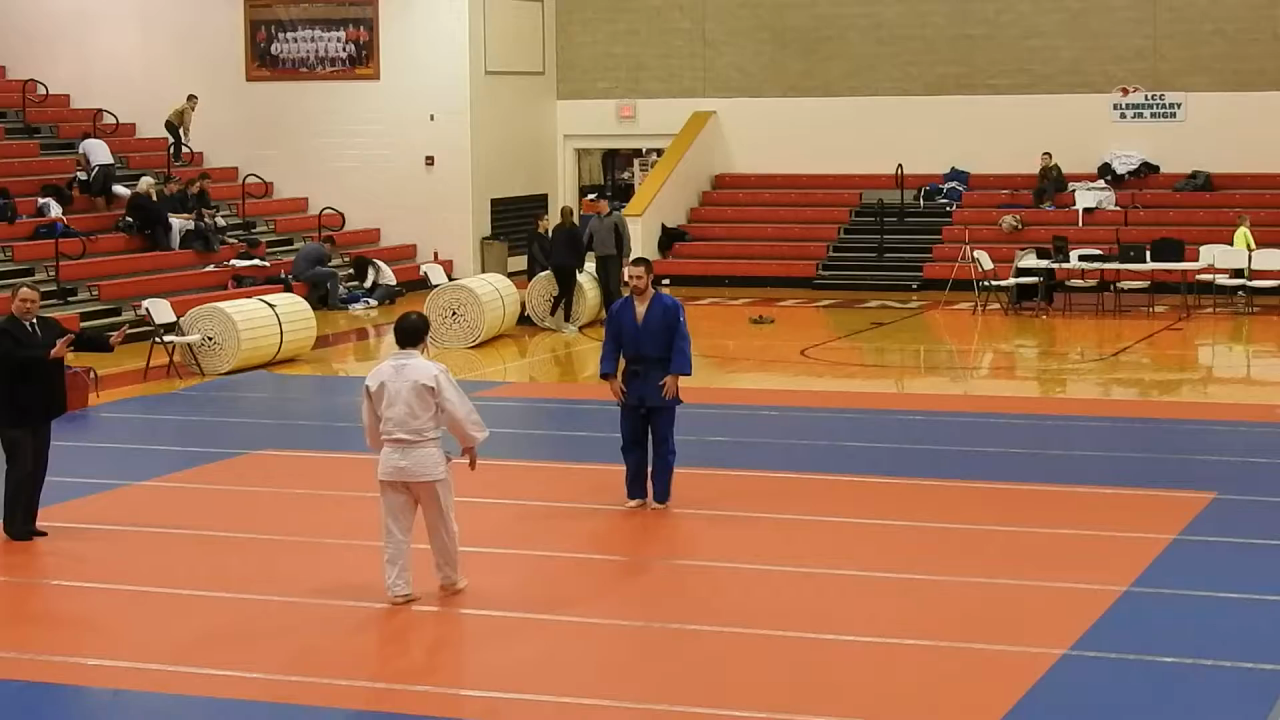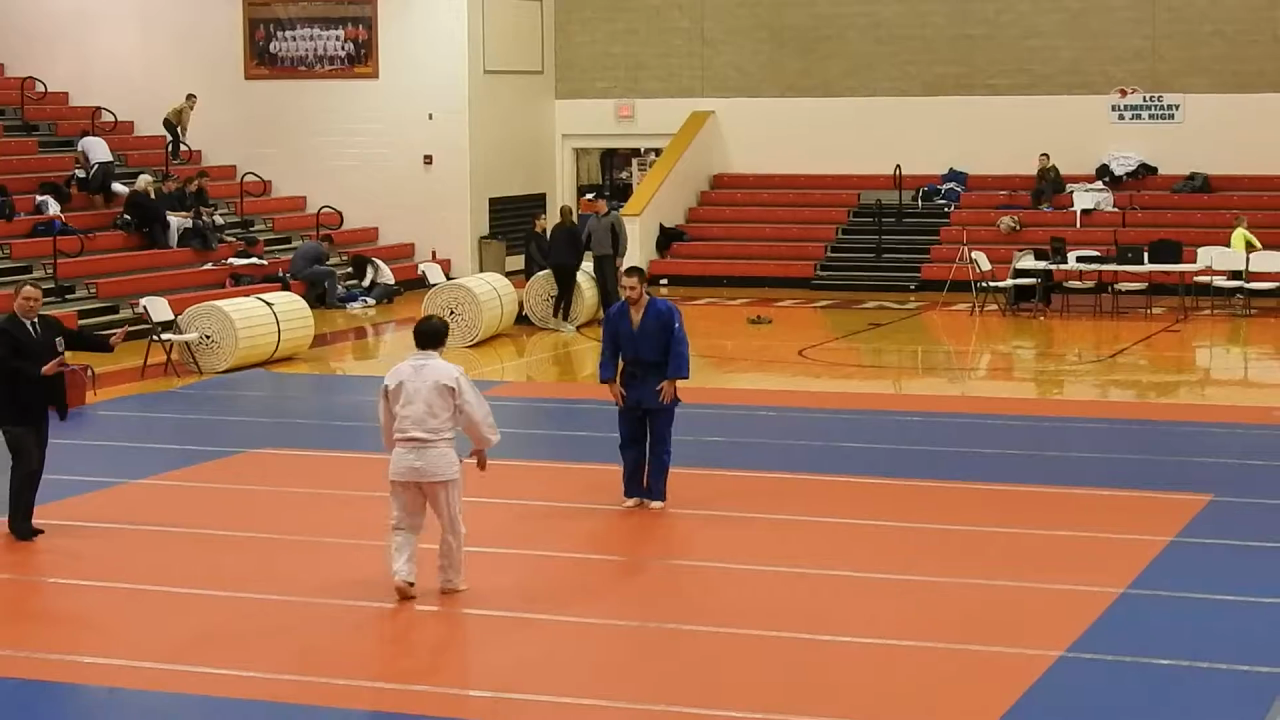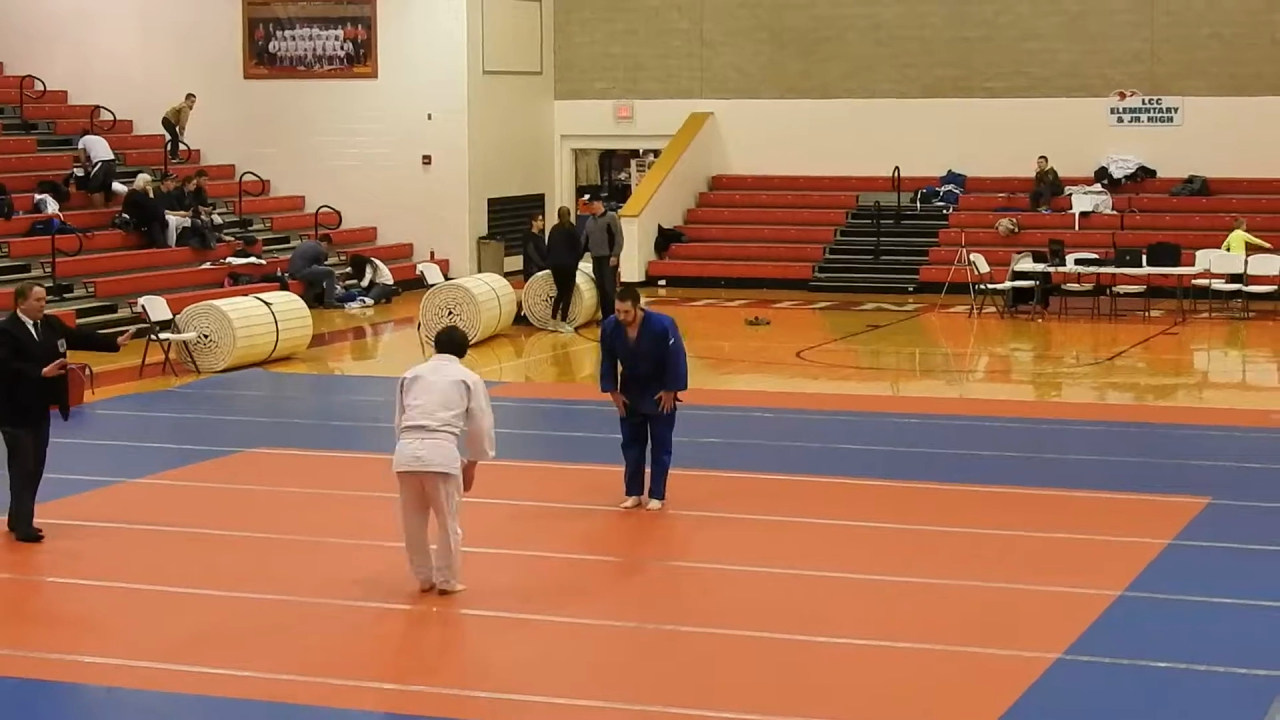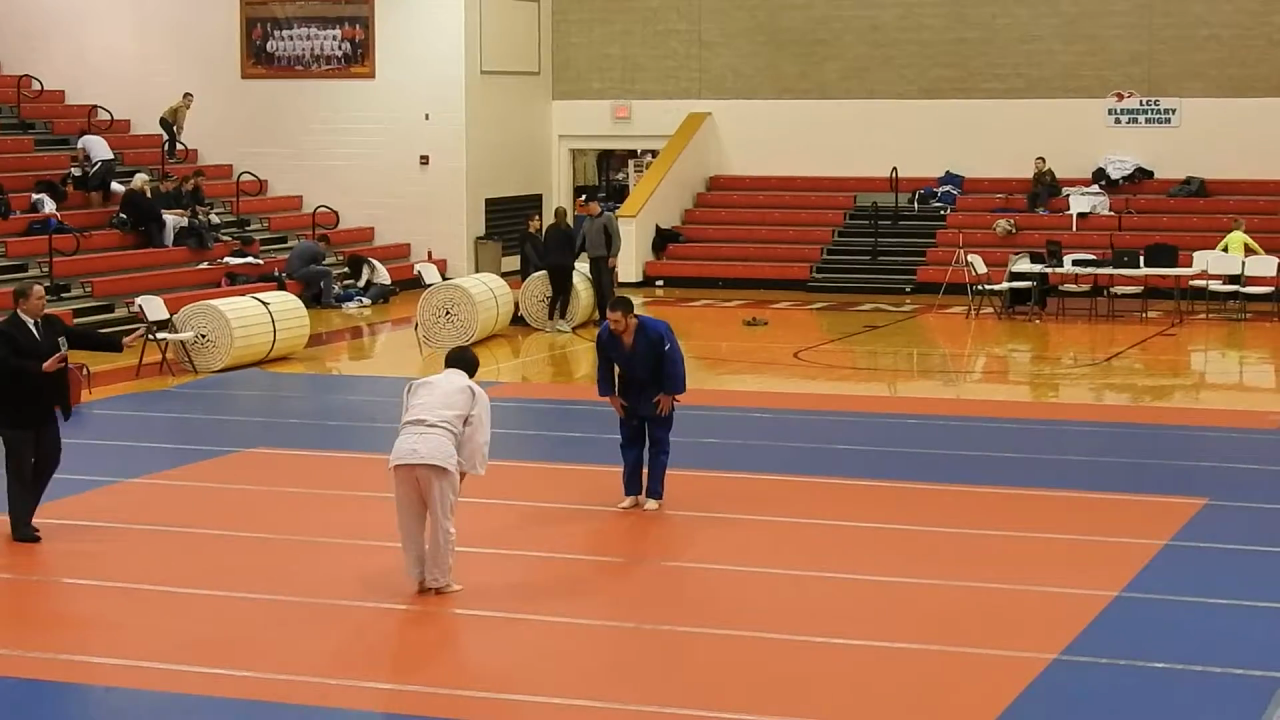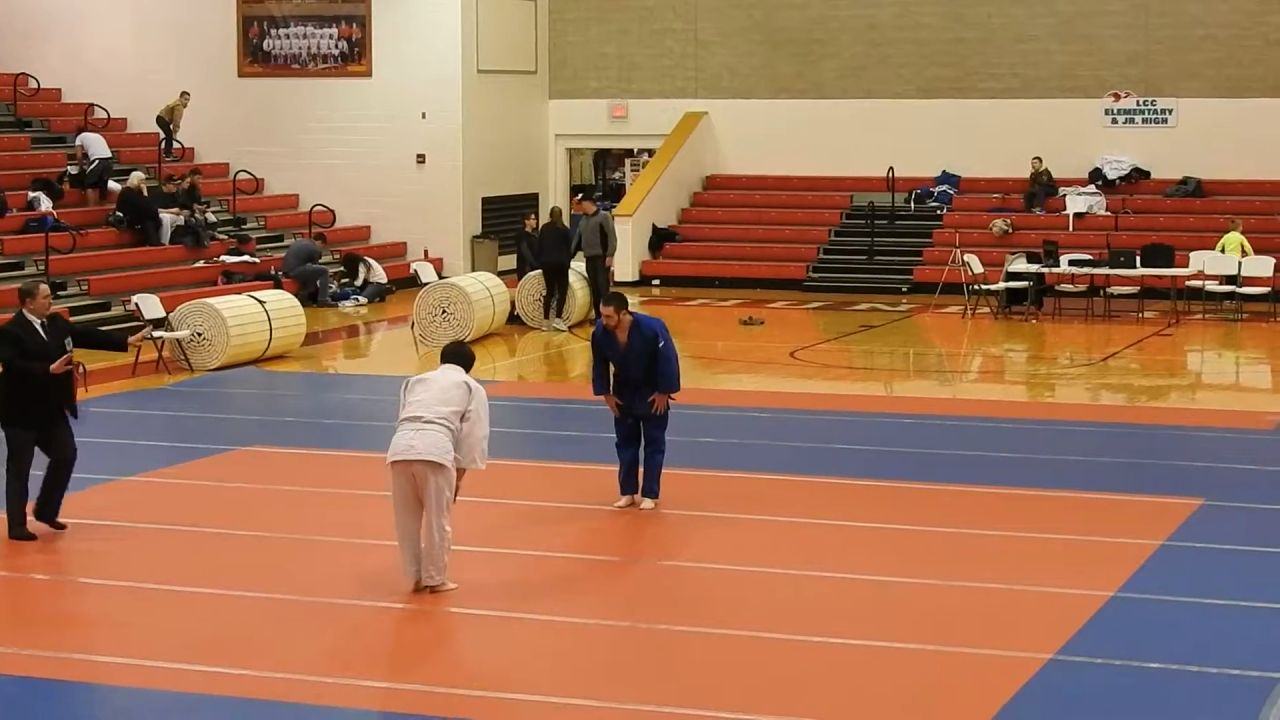
dt=0.2s
person 1, frame 1
left shoulder: (376, 375)
right shoulder: (433, 372)
left elbow: (370, 424)
right elbow: (457, 413)
right wrist: (470, 445)
left hip: (391, 460)
right hip: (426, 458)
left knee: (395, 529)
right knee: (442, 525)
left ankle: (399, 588)
right ankle: (450, 580)
person 1, frame 2
left shoulder: (394, 374)
right shoulder: (451, 374)
left elbow: (386, 422)
right elbow: (475, 414)
right wrist: (481, 447)
left hip: (403, 458)
right hip: (439, 458)
left knee: (403, 524)
right knee: (450, 524)
left ankle: (403, 576)
right ankle: (450, 580)
person 1, frame 3
left shoulder: (411, 374)
right shoulder: (470, 379)
right elbow: (480, 425)
right wrist: (472, 464)
left hip: (406, 450)
right hip: (442, 453)
left knee: (413, 522)
right knee: (448, 522)
left ankle: (424, 577)
right ankle: (446, 581)
person 1, frame 4
left shoulder: (419, 383)
right shoulder: (476, 392)
right elbow: (476, 439)
right wrist: (460, 476)
left hip: (404, 448)
right hip: (438, 451)
left knee: (410, 522)
right knee: (441, 522)
left ankle: (421, 578)
right ankle: (440, 581)
person 1, frame 5
left shoulder: (416, 379)
right shoulder: (472, 387)
right elbow: (474, 434)
right wrist: (460, 473)
left hip: (401, 445)
right hip: (435, 447)
left knee: (406, 519)
right knee: (437, 520)
left ankle: (417, 577)
right ankle: (434, 579)
person 2, frame 1
left shoulder: (49, 325)
left elbow: (78, 339)
left wrist: (108, 342)
right wrist: (50, 355)
left hip: (40, 411)
left knee: (38, 468)
right knee: (21, 467)
left ankle: (27, 522)
person 2, frame 2
left shoulder: (49, 324)
left elbow: (76, 338)
left wrist: (108, 343)
right wrist: (41, 371)
left hip: (38, 409)
left knee: (35, 466)
right knee: (25, 466)
left ankle: (21, 520)
person 2, frame 3
left shoulder: (51, 324)
left elbow: (79, 338)
left wrist: (115, 342)
right wrist: (41, 373)
left hip: (39, 409)
left knee: (35, 466)
right knee: (22, 467)
right ankle: (22, 525)
person 2, frame 4
left shoulder: (51, 323)
left elbow: (81, 337)
left wrist: (120, 343)
right wrist: (41, 368)
left hip: (44, 409)
left knee: (49, 459)
left ankle: (23, 514)
person 2, frame 5
left shoulder: (56, 323)
left elbow: (88, 336)
left wrist: (126, 341)
right wrist: (49, 370)
left hip: (51, 409)
left knee: (65, 456)
left ankle: (45, 509)
person 3, frame 1
left shoulder: (670, 307)
right shoulder: (618, 310)
left elbow: (681, 343)
right elbow: (610, 346)
left wrist: (674, 375)
right wrist: (611, 377)
left hip: (661, 382)
right hip: (631, 381)
left knee: (663, 443)
right knee: (632, 442)
left ankle: (661, 496)
right ankle: (636, 494)
person 3, frame 2
left shoulder: (667, 311)
right shoulder: (615, 314)
left elbow: (678, 347)
right elbow: (609, 350)
left wrist: (671, 380)
right wrist: (611, 382)
left hip: (659, 384)
right hip: (630, 384)
left knee: (659, 442)
right knee: (630, 441)
left ankle: (656, 495)
right ankle: (634, 492)
person 3, frame 3
left shoulder: (662, 325)
right shoulder: (610, 328)
left elbow: (676, 358)
right elbow: (608, 361)
left wrist: (670, 390)
right wrist: (613, 391)
left hip: (659, 390)
right hip: (630, 389)
left knee: (660, 442)
right knee: (631, 441)
left ankle: (656, 495)
right ankle: (634, 492)
person 3, frame 4
left shoulder: (657, 331)
right shoulder: (605, 335)
left elbow: (674, 362)
right elbow: (605, 367)
left wrist: (668, 393)
right wrist: (611, 395)
left hip: (657, 392)
right hip: (628, 391)
left knee: (658, 442)
right knee: (630, 441)
left ankle: (654, 495)
right ankle: (632, 492)
person 3, frame 5
left shoulder: (652, 328)
right shoulder: (600, 332)
left elbow: (668, 360)
right elbow: (600, 365)
left wrist: (664, 392)
right wrist: (606, 394)
left hip: (652, 391)
right hip: (623, 390)
left knee: (653, 441)
right knee: (625, 441)
left ankle: (650, 494)
right ankle: (627, 492)
